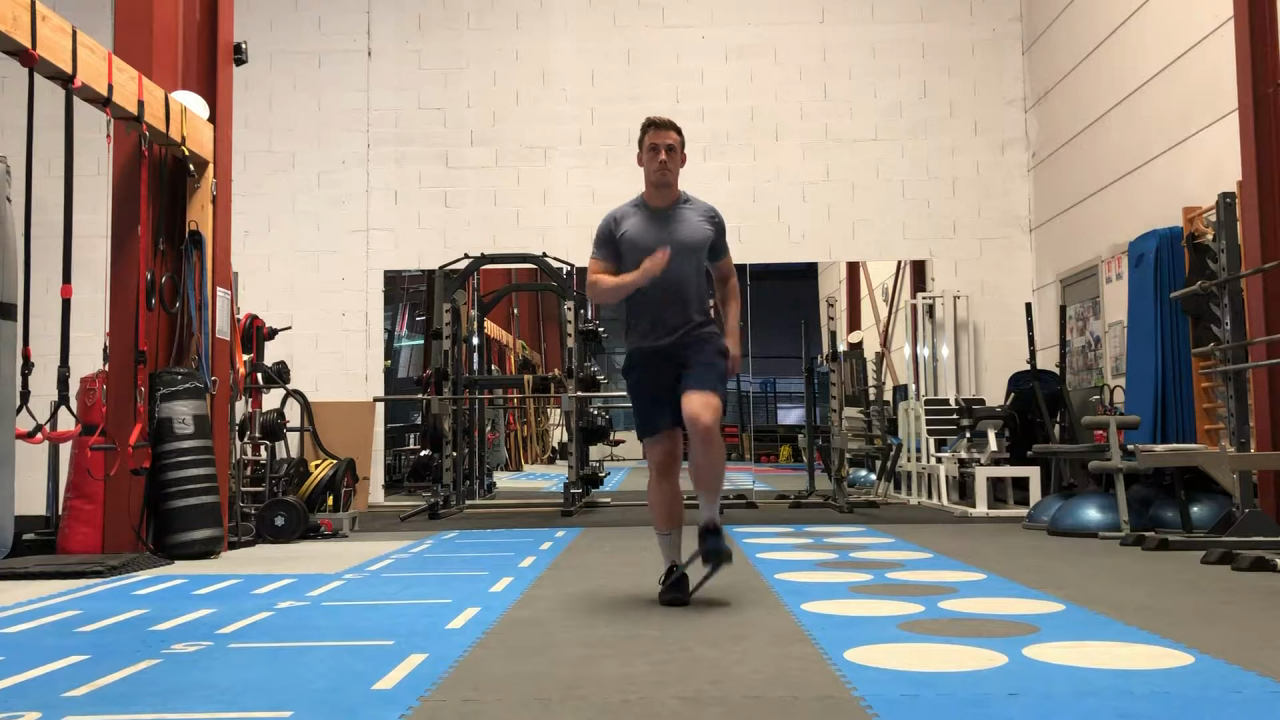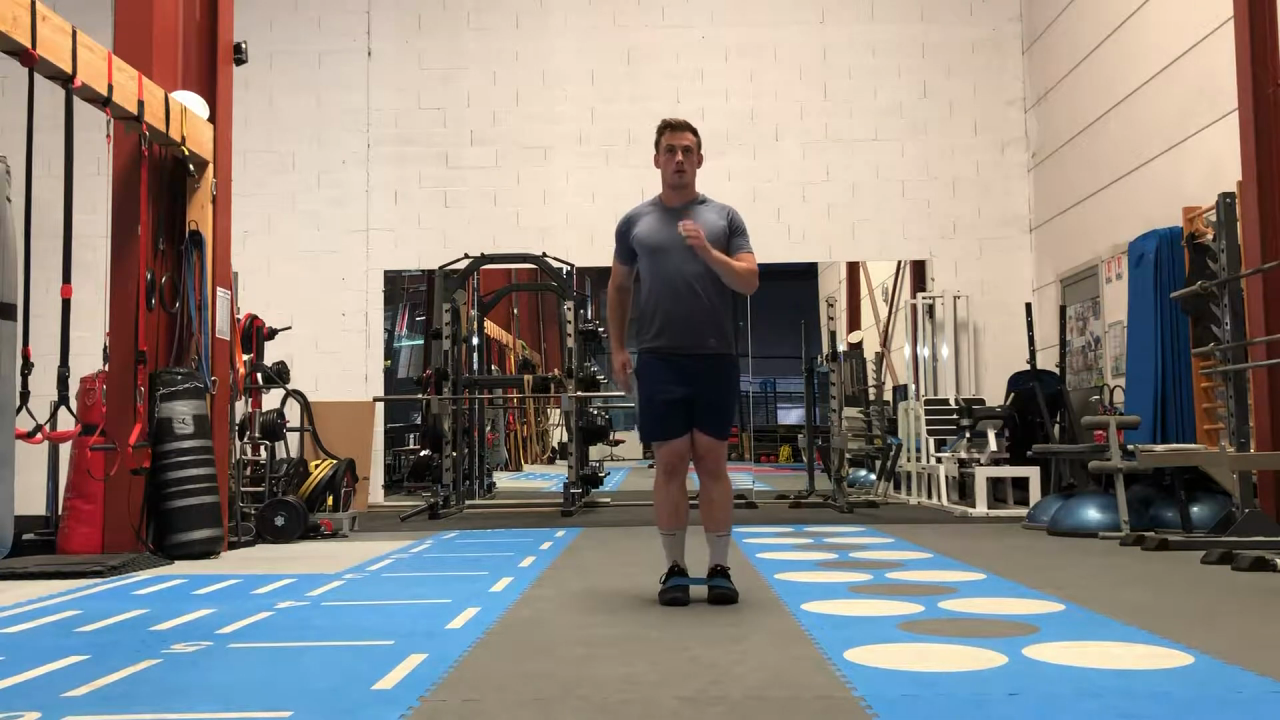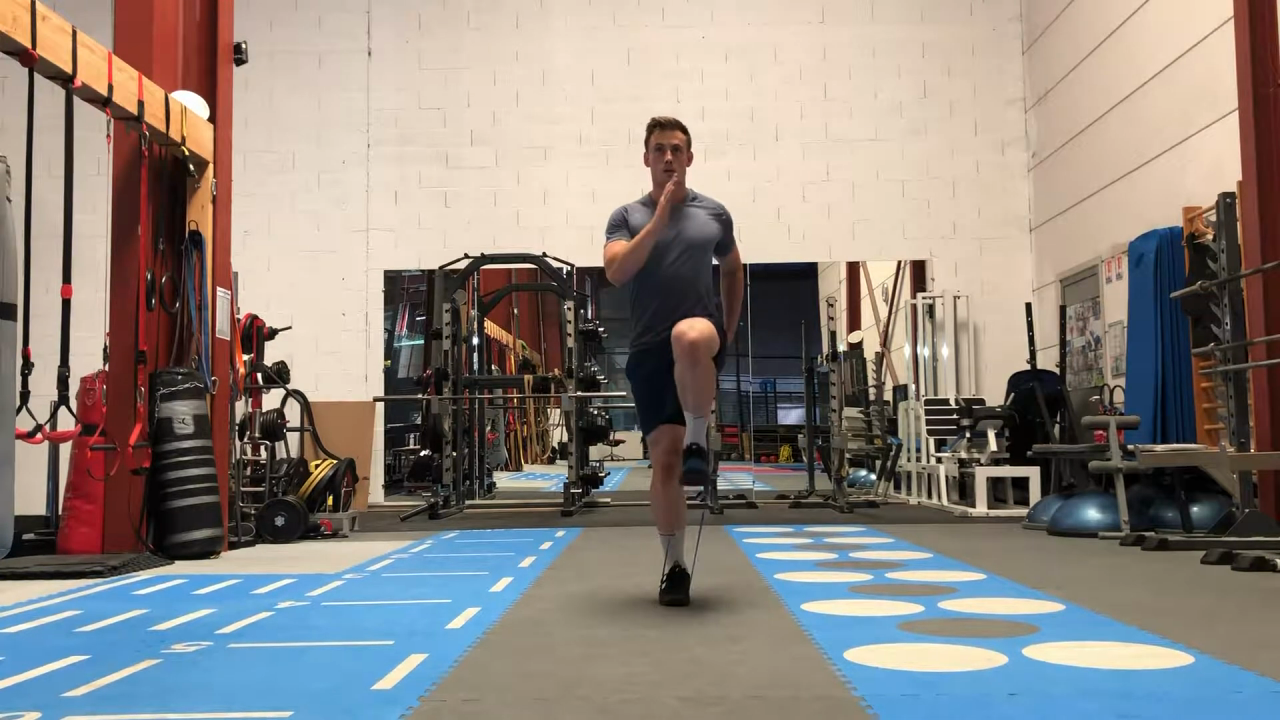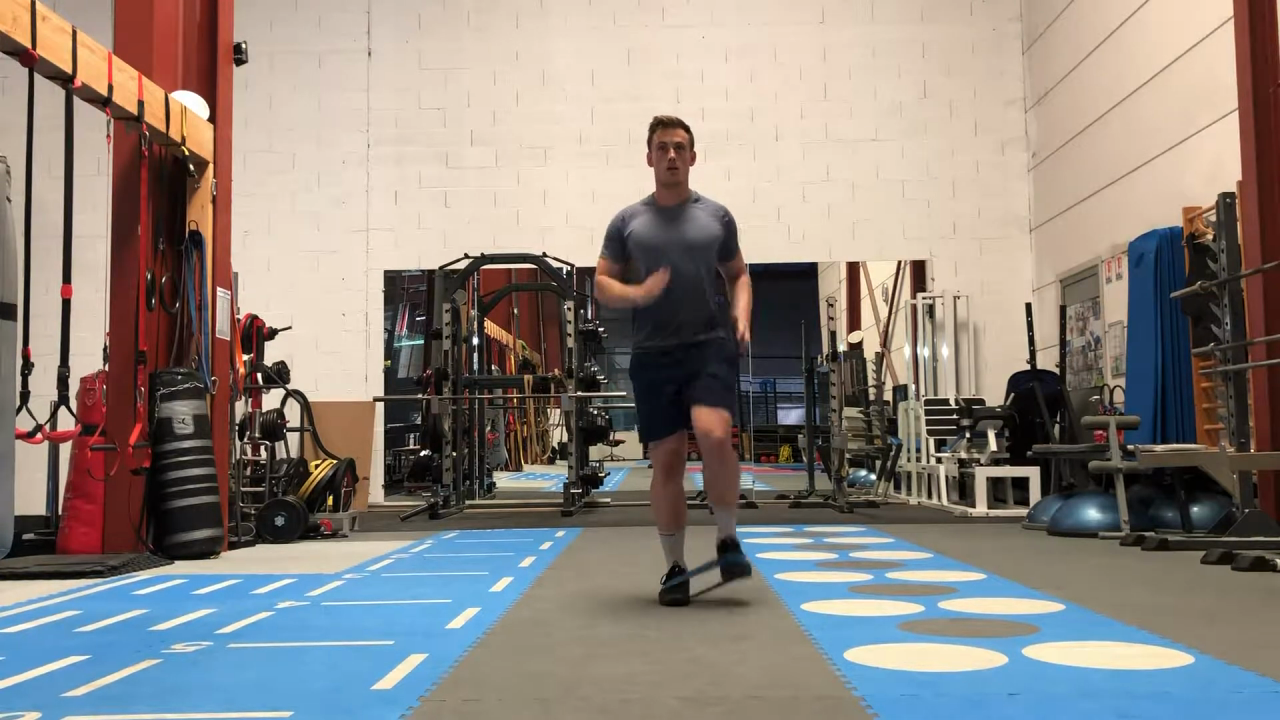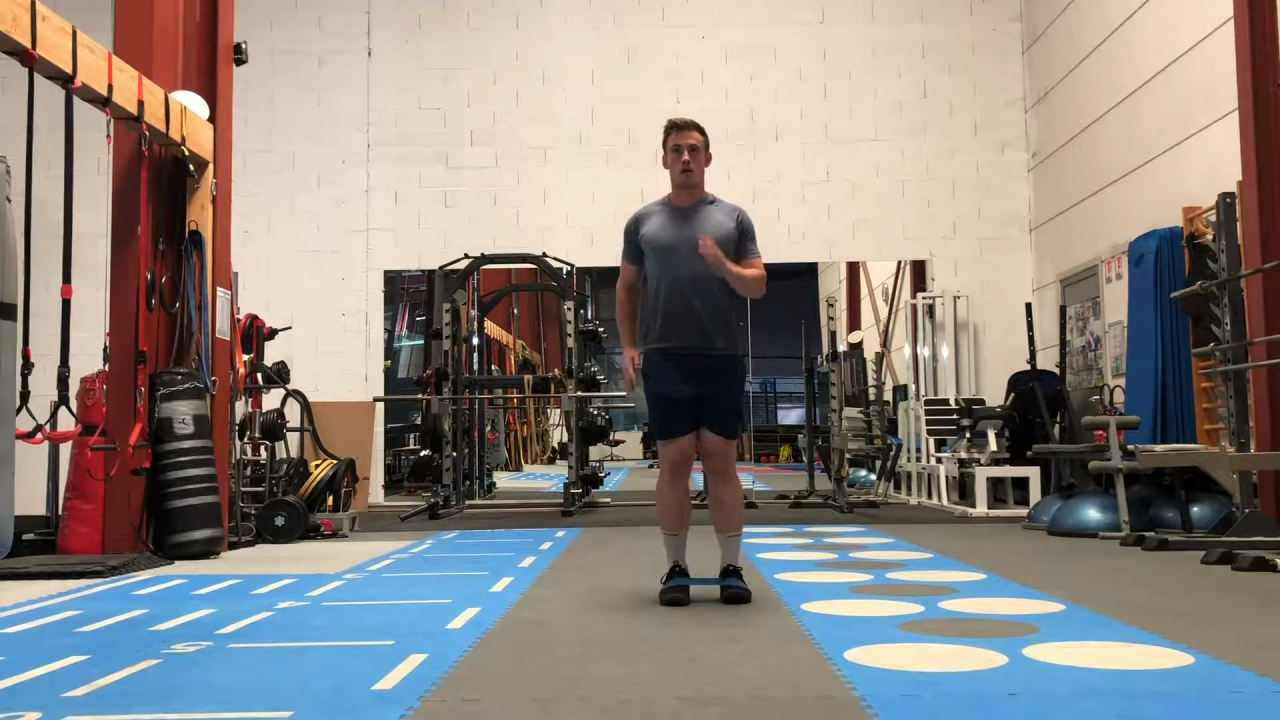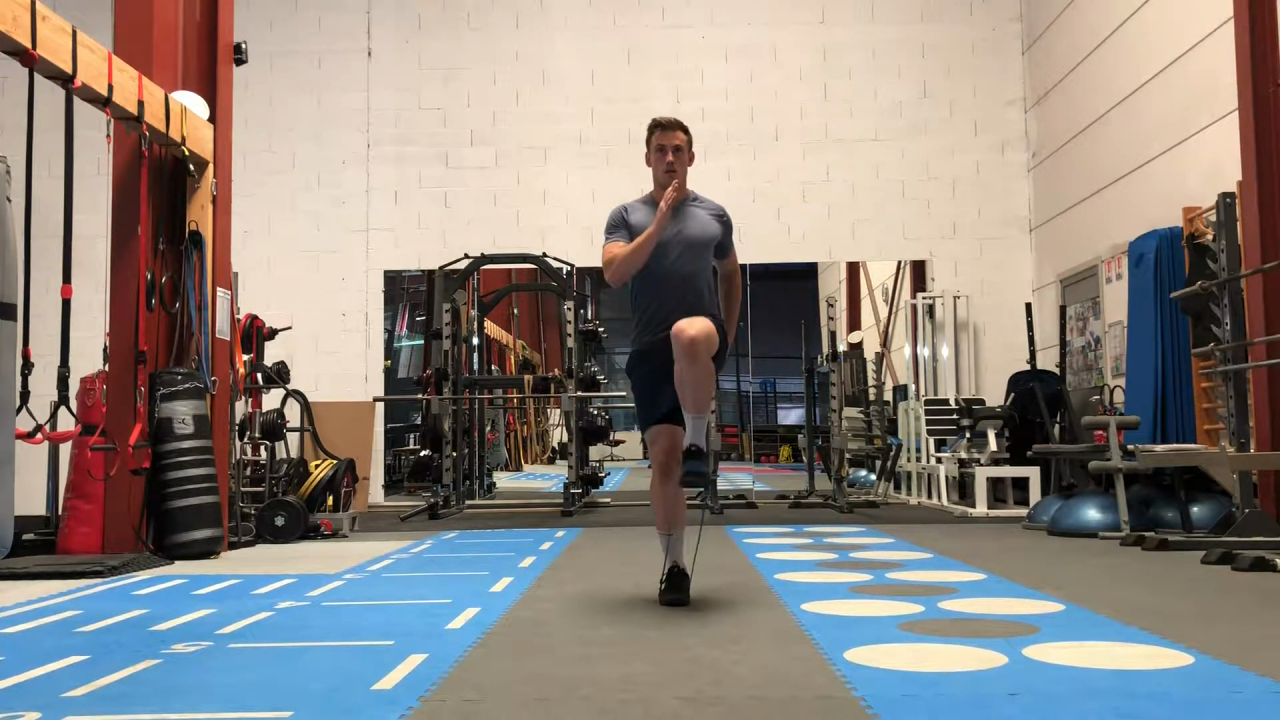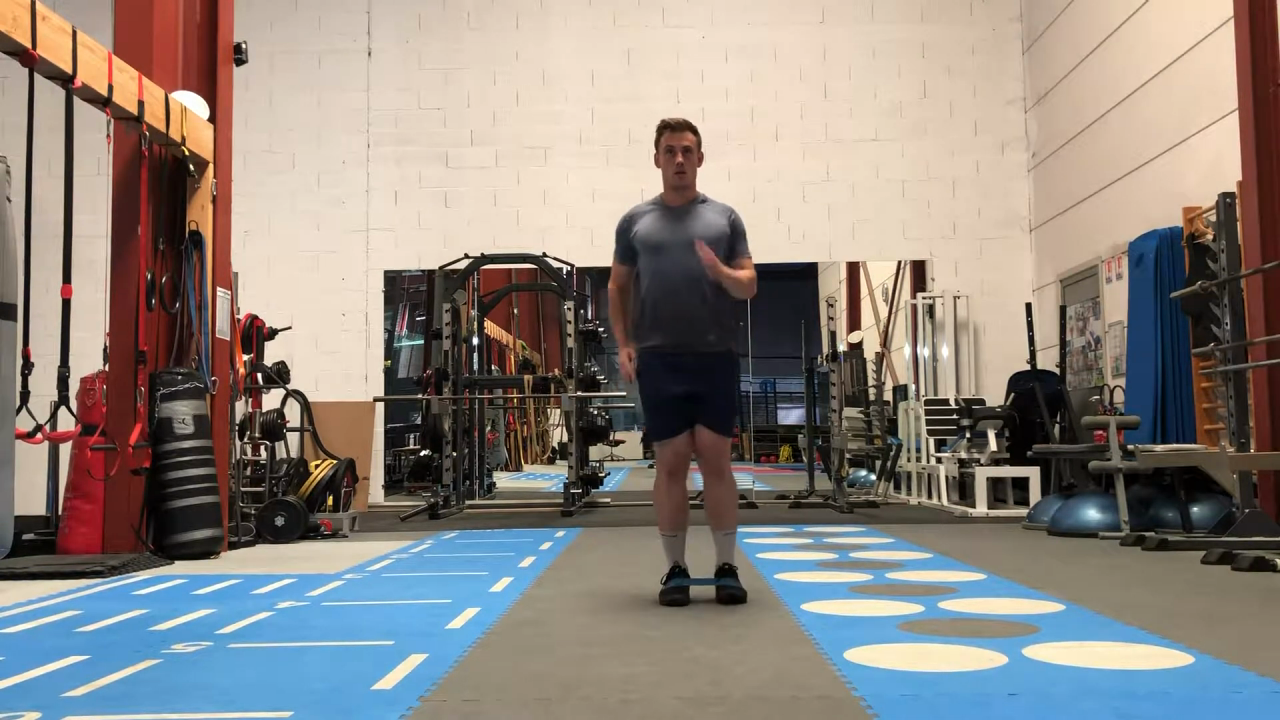
dt=0.7s
person 1, frame 1
left shoulder: (707, 216)
right shoulder: (617, 222)
left elbow: (726, 278)
right elbow: (595, 287)
left wrist: (731, 334)
right wrist: (637, 277)
left hip: (698, 341)
right hip: (646, 354)
left knee: (702, 421)
right knee: (663, 460)
left ankle: (710, 522)
right ankle: (673, 567)
person 1, frame 2
left shoulder: (724, 216)
right shoulder: (634, 222)
left elbow: (749, 279)
right elbow: (618, 287)
left wrist: (709, 251)
right wrist: (617, 348)
left hip: (714, 357)
right hip: (658, 360)
left knee: (711, 462)
right knee: (670, 463)
left ankle: (719, 569)
right ankle: (675, 569)
person 1, frame 3
left shoulder: (714, 213)
right shoulder: (627, 215)
left elbow: (733, 269)
right elbow: (615, 270)
left wrist: (729, 326)
right wrist: (658, 221)
left hip: (699, 334)
right hip: (649, 347)
left knee: (689, 335)
right knee: (664, 457)
left ankle: (698, 446)
right ankle: (675, 567)
person 1, frame 4
left shoulder: (717, 215)
right shoulder: (628, 221)
left elbow: (738, 274)
right elbow: (601, 282)
left wrist: (742, 316)
right wrist: (636, 294)
left hip: (709, 345)
right hip: (653, 356)
left knee: (716, 437)
right knee: (667, 462)
left ankle: (728, 538)
right ankle: (675, 568)
person 1, frame 5
left shoulder: (733, 217)
right shoulder: (643, 221)
left elbow: (758, 285)
right elbow: (627, 288)
left wrist: (724, 266)
right wrist: (628, 347)
left hip: (722, 358)
right hip: (664, 360)
left knee: (721, 462)
right knee: (674, 462)
left ankle: (731, 568)
right ankle: (676, 568)
person 1, frame 6
left shoulder: (714, 214)
right shoulder: (627, 214)
left elbow: (730, 275)
right elbow: (614, 272)
left wrist: (727, 334)
right wrist: (659, 222)
left hip: (701, 336)
right hip: (651, 348)
left knee: (688, 335)
right knee: (662, 457)
left ankle: (696, 444)
right ankle: (674, 568)
person 1, frame 7
left shoulder: (724, 217)
right shoulder: (635, 221)
left elbow: (749, 279)
right elbow: (618, 286)
left wrist: (723, 274)
right wrist: (624, 345)
left hip: (715, 356)
right hip: (659, 361)
left knee: (715, 461)
right knee: (671, 463)
left ankle: (726, 567)
right ankle: (675, 568)
